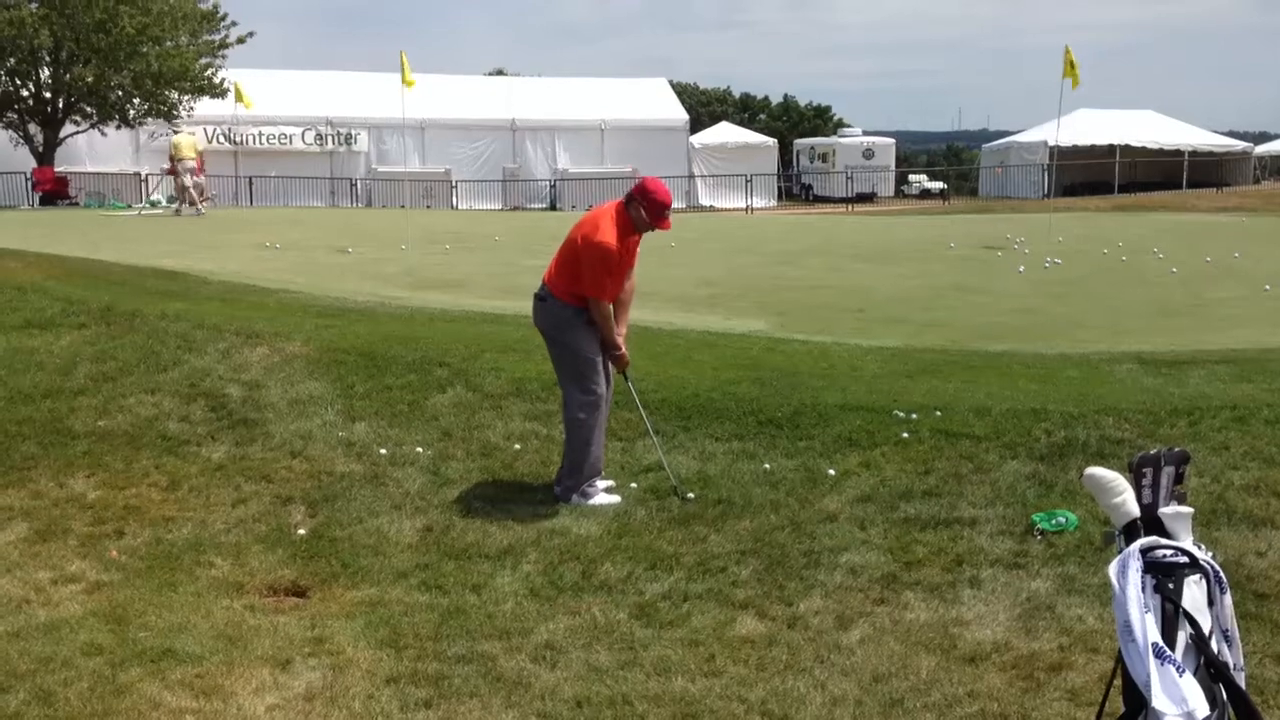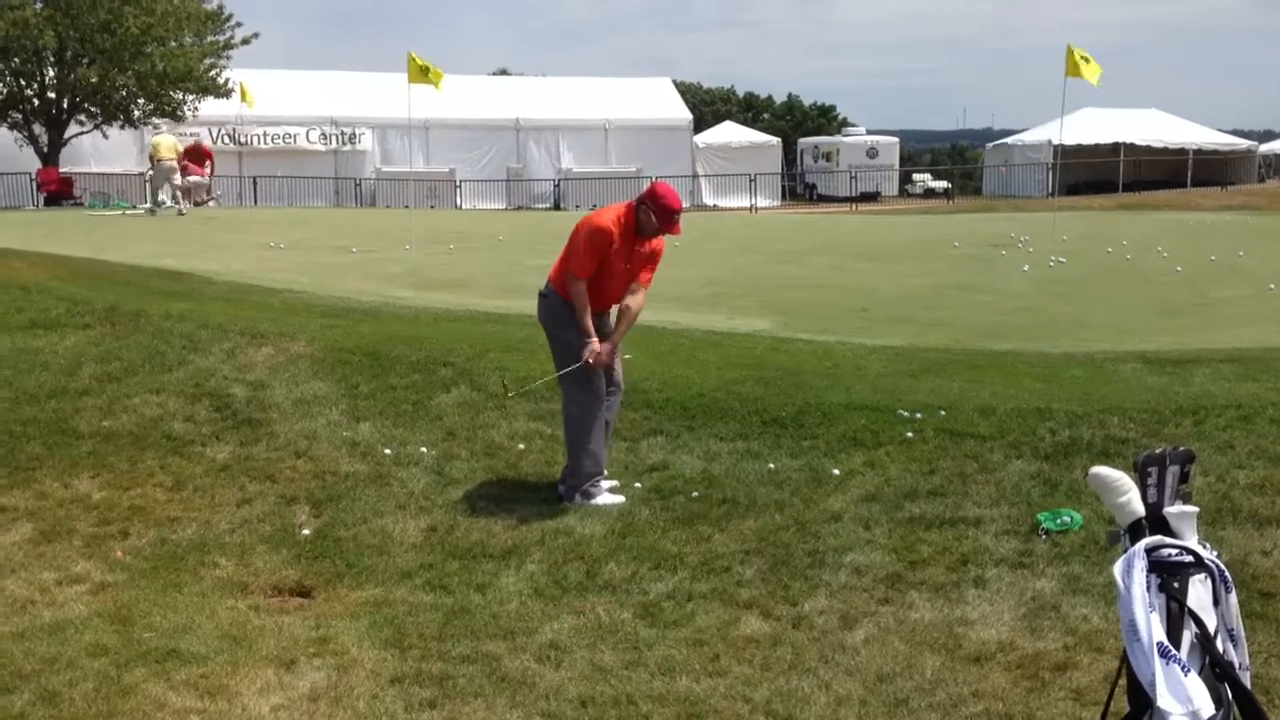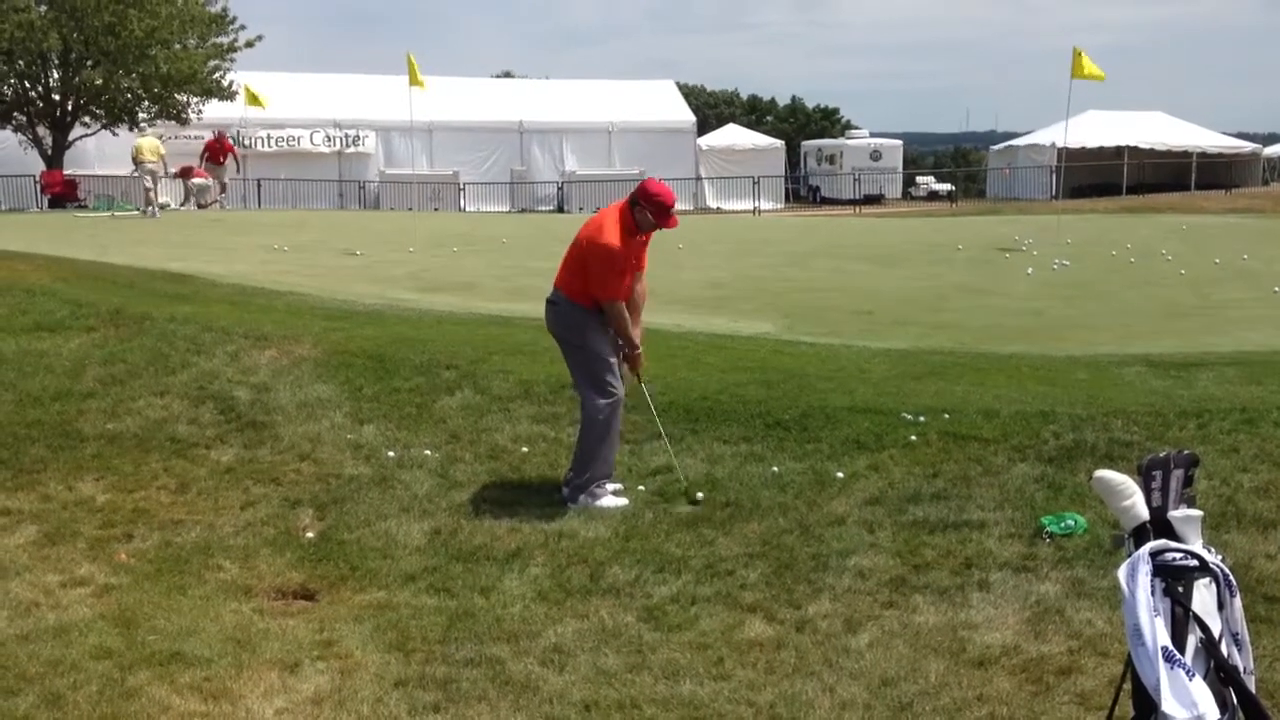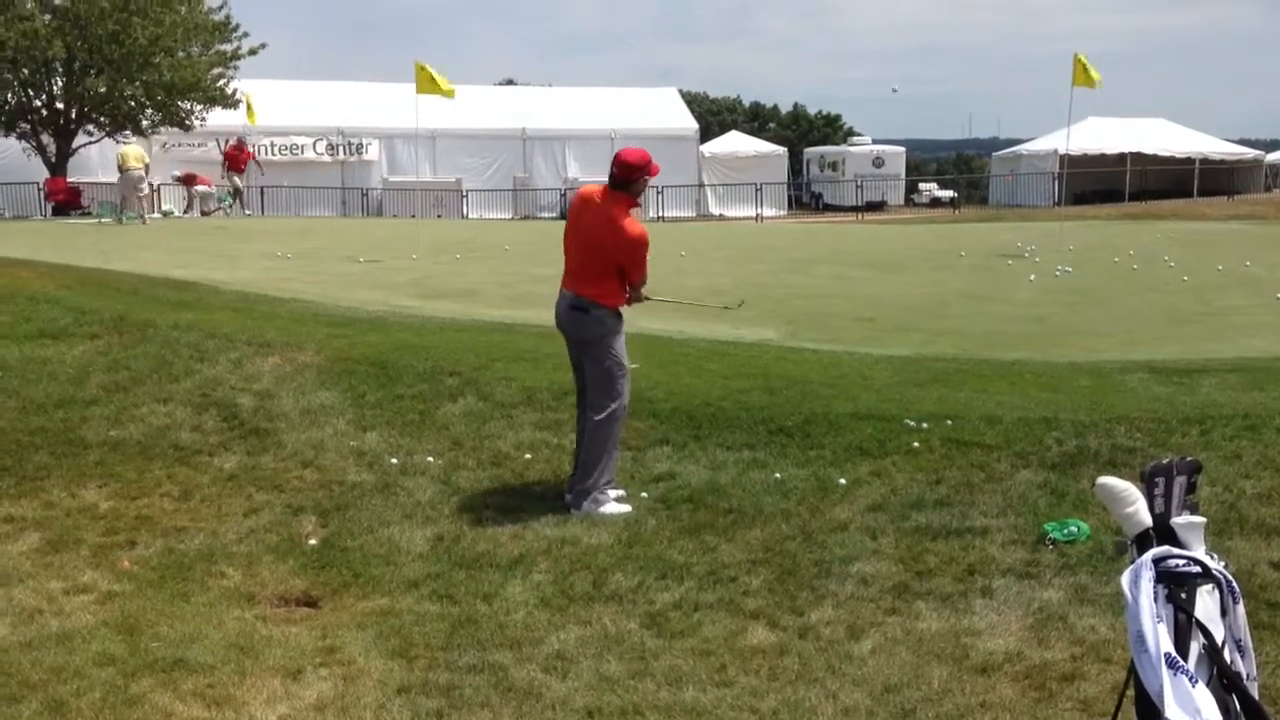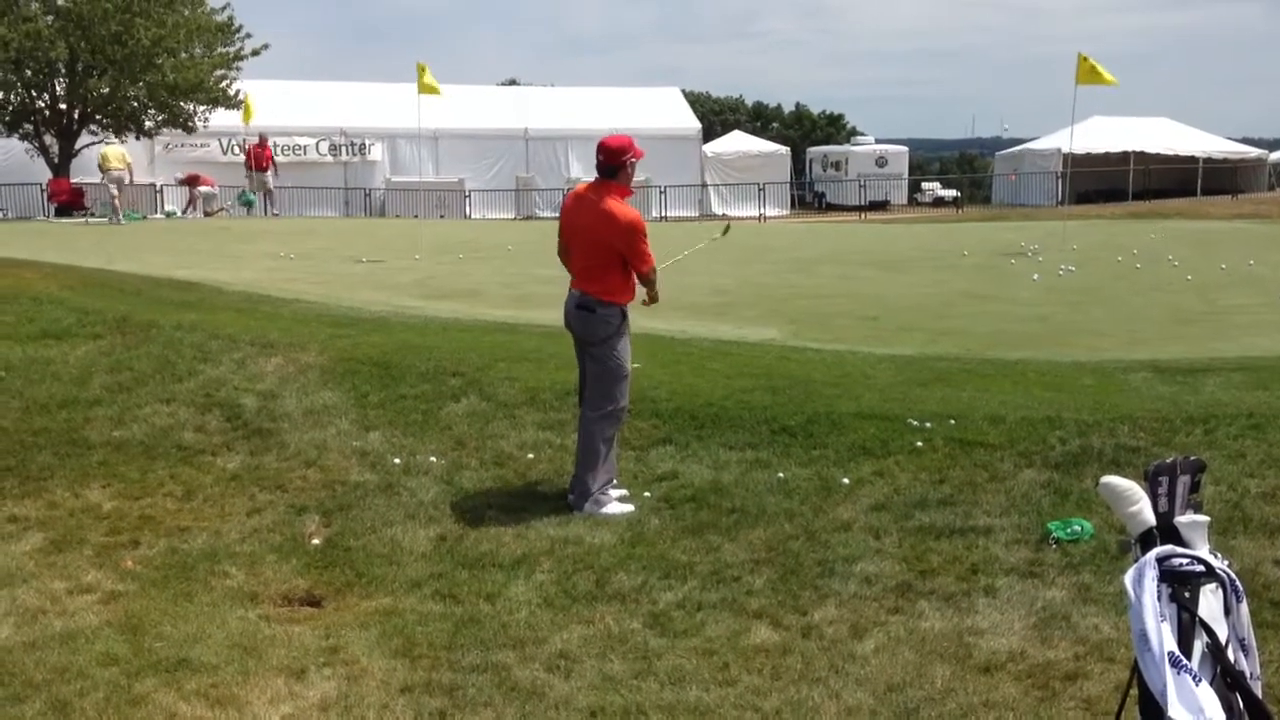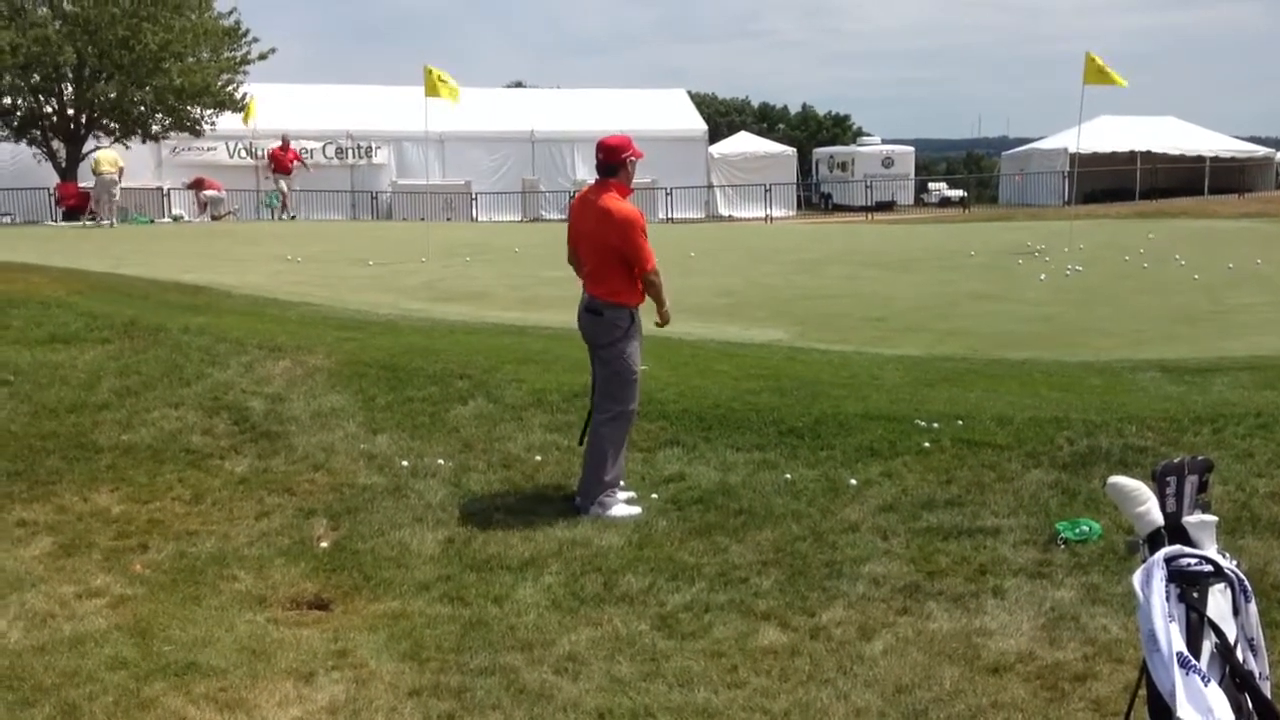
dt=0.5s
person 1, frame 1
left shoulder: (632, 224)
right shoulder: (602, 239)
left elbow: (626, 279)
right elbow: (598, 301)
left wrist: (620, 333)
right wrist: (614, 347)
left hip: (582, 308)
right hip: (562, 310)
left knee: (599, 389)
right knee: (588, 394)
left ankle: (582, 473)
right ankle: (576, 486)
person 1, frame 2
left shoulder: (655, 243)
right shoulder: (602, 226)
left elbow: (636, 294)
right elbow: (576, 282)
left wrist: (611, 344)
right wrist: (590, 338)
left hip: (597, 309)
right hip: (564, 307)
left knee: (610, 388)
right knee: (586, 394)
left ankle: (586, 472)
right ankle: (582, 486)
person 1, frame 3
left shoulder: (636, 227)
right shoulder: (608, 241)
left elbow: (637, 282)
right elbow: (612, 302)
left wrist: (634, 336)
right wrist: (631, 345)
left hip: (588, 310)
right hip: (574, 314)
left knee: (603, 393)
right knee: (606, 396)
left ankle: (585, 476)
right ankle: (585, 488)
person 1, frame 4
left shoulder: (583, 197)
right shoulder: (632, 233)
right elbow: (637, 283)
right wrist: (634, 294)
left hip: (568, 305)
right hip: (596, 317)
left knee: (592, 401)
right knee: (611, 404)
left ankle: (586, 481)
right ankle: (587, 495)
person 1, frame 5
left shoulder: (574, 198)
right shoulder: (626, 218)
right elbow: (646, 271)
right wrist: (653, 293)
left hip: (577, 305)
right hip: (605, 315)
left knee: (593, 400)
right knee: (608, 406)
left ankle: (593, 481)
right ankle: (589, 495)
person 1, frame 6
left shoulder: (581, 202)
right shoulder: (625, 214)
right elbow: (648, 273)
right wrist: (662, 307)
left hip: (592, 308)
right hip: (616, 317)
left knee: (606, 403)
right knee: (617, 408)
left ankle: (603, 483)
right ankle: (596, 497)
